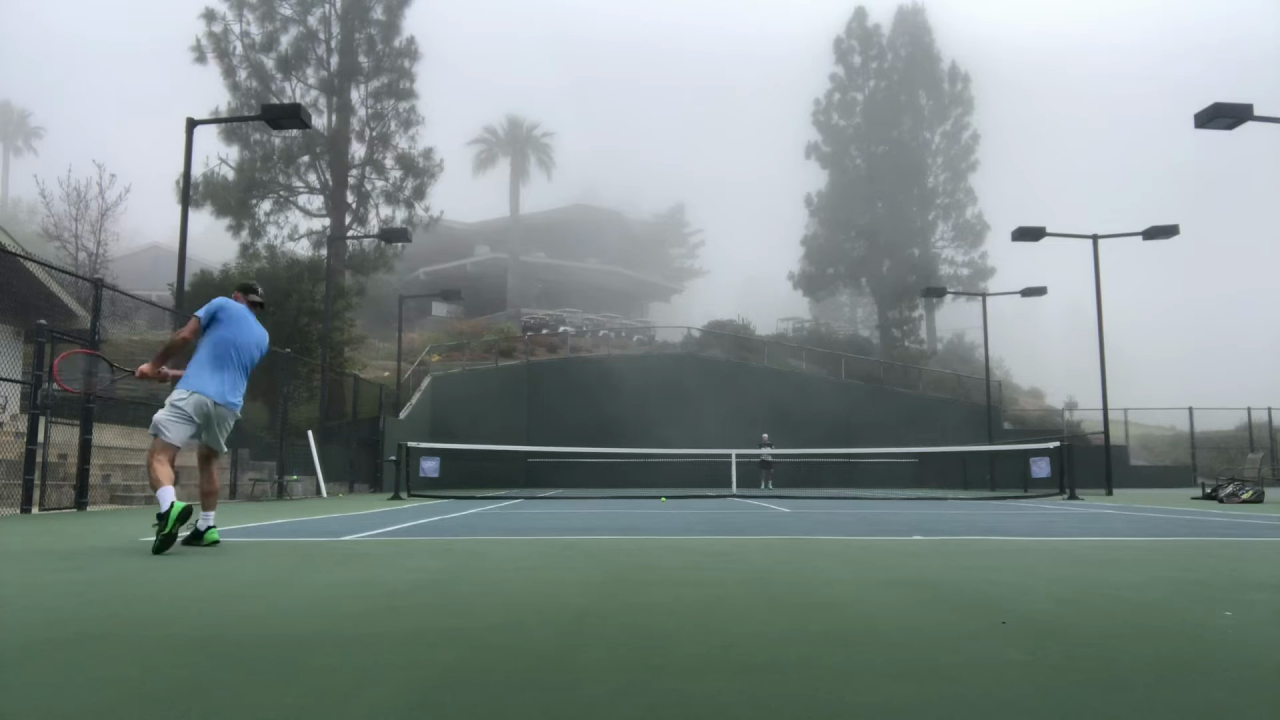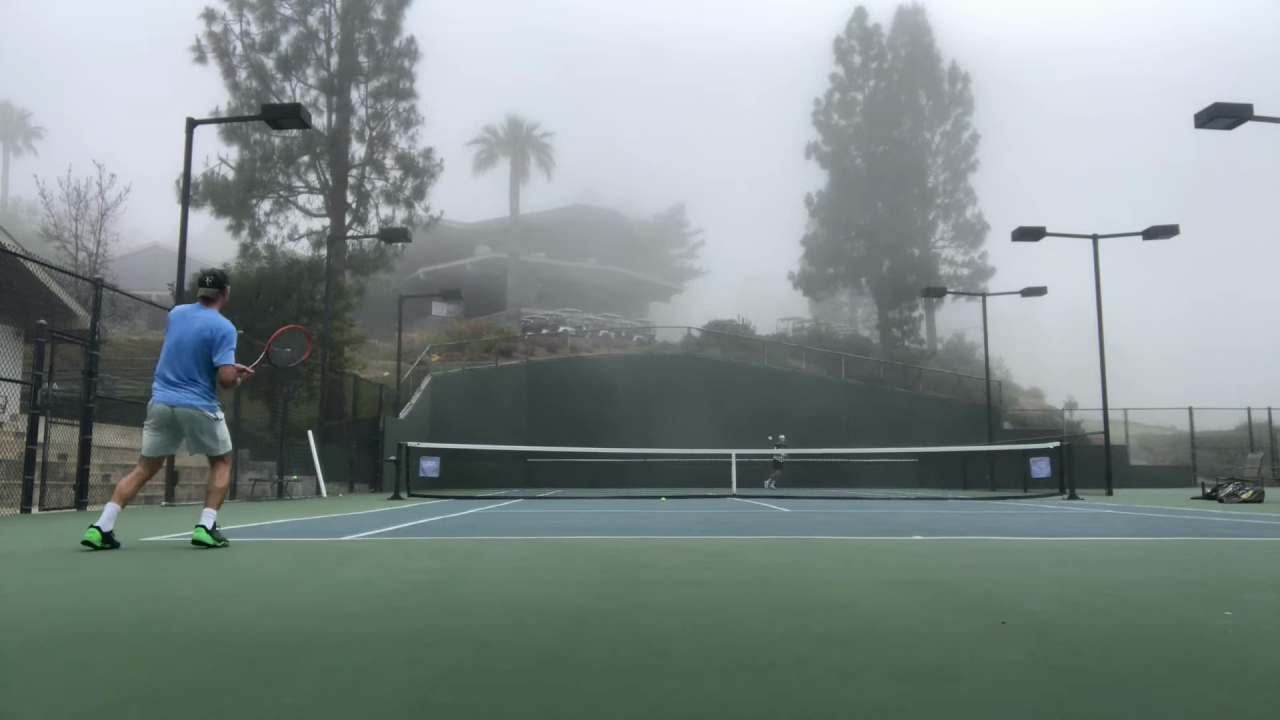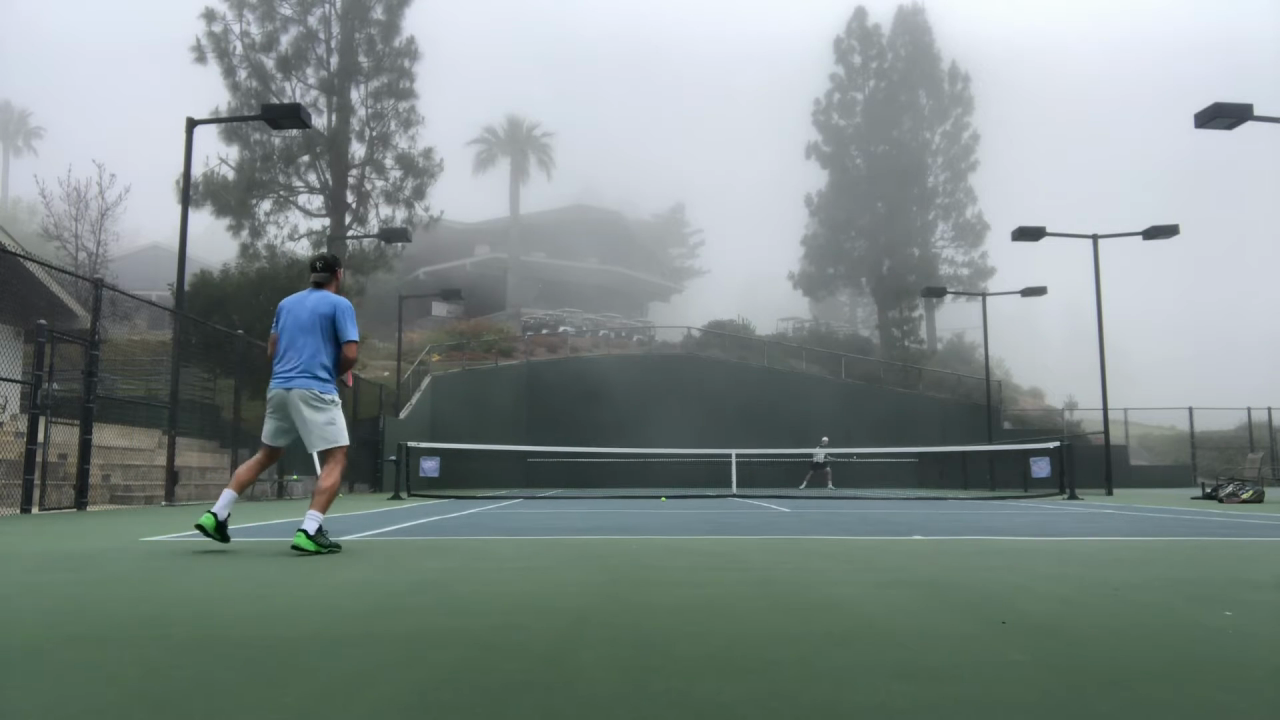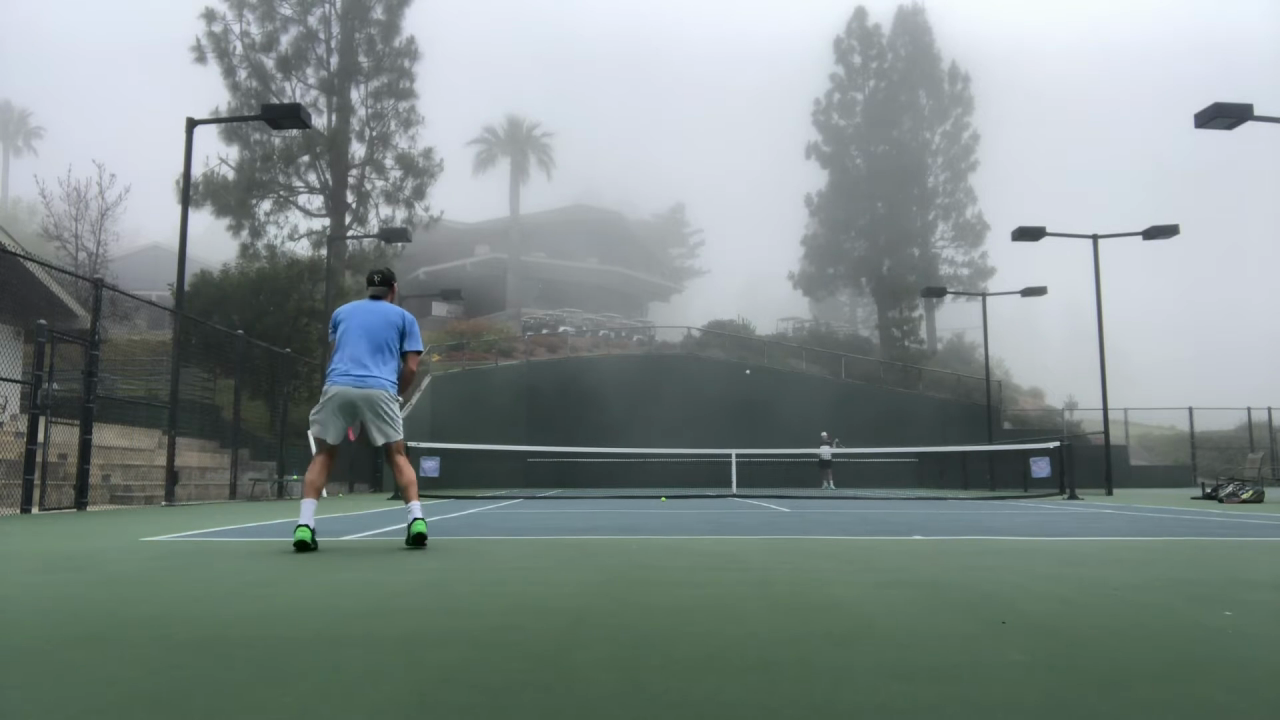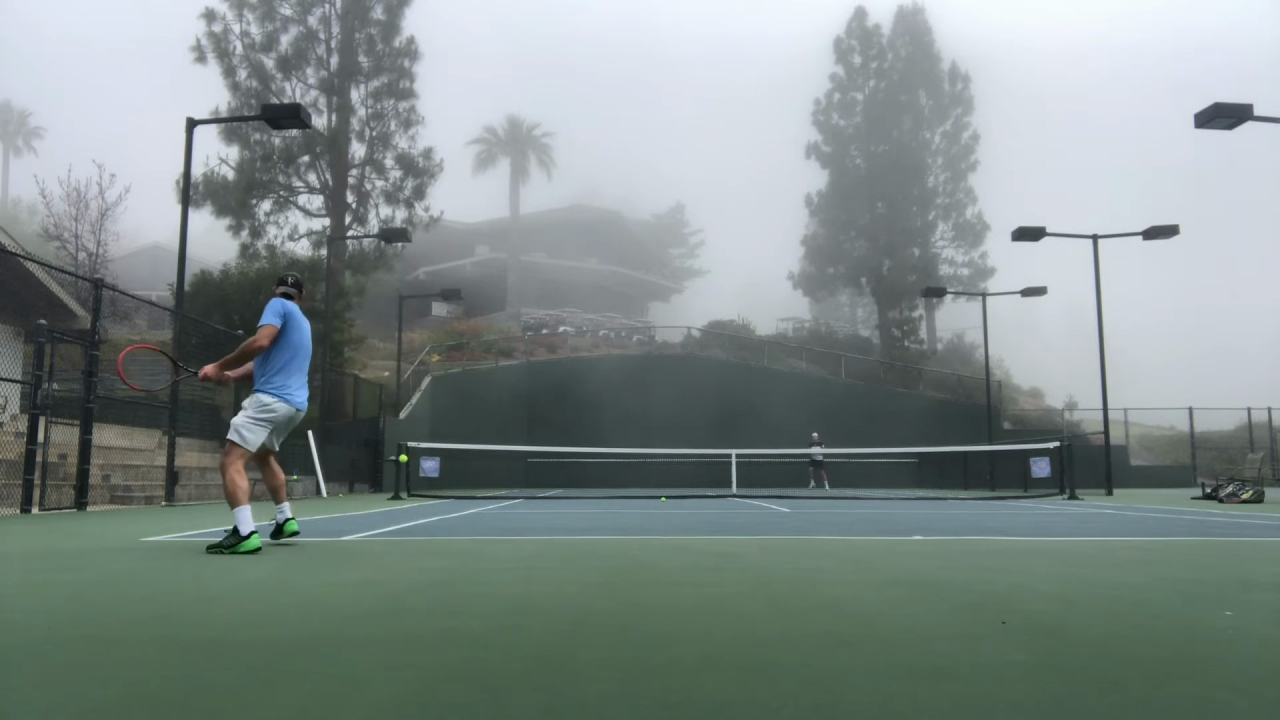
dt=0.7s
person 1, frame 1
left shoulder: (223, 305)
right shoulder: (262, 338)
left elbow: (186, 336)
left wrist: (156, 363)
right wrist: (172, 375)
left hip: (193, 395)
right hip: (228, 406)
left knee: (159, 458)
right knee: (208, 460)
left ankle: (170, 509)
right ankle: (206, 528)
person 1, frame 2
left shoulder: (176, 313)
right shoulder: (224, 327)
right elbow: (224, 378)
left wrist: (229, 366)
right wrist: (236, 378)
left hip: (161, 403)
right hip: (199, 407)
left knee: (146, 468)
right knee: (222, 463)
left ankle: (100, 528)
right ankle: (206, 527)
person 1, frame 3
left shoulder: (286, 304)
right shoulder: (339, 305)
left elbow: (273, 350)
right elbow: (349, 355)
right wrist: (336, 373)
left hip: (279, 388)
right hip: (315, 390)
left knee: (266, 456)
right knee: (336, 460)
left ankle: (216, 515)
right ankle: (310, 531)
person 1, frame 4
left shoulder: (342, 312)
right shoulder: (405, 318)
right elbow: (411, 368)
right wrist: (396, 396)
left hip: (337, 387)
right hip: (379, 390)
left knee: (323, 456)
right knee: (397, 457)
left ankle: (305, 526)
right ankle: (416, 520)
person 1, frame 5
left shoulder: (279, 305)
right shoulder: (302, 321)
left elbow: (260, 342)
left wrist: (219, 367)
right wrist: (230, 375)
left hip: (270, 400)
right hip: (295, 405)
left knee: (231, 463)
right knee: (265, 456)
left ankle: (245, 532)
right ankle: (285, 519)
